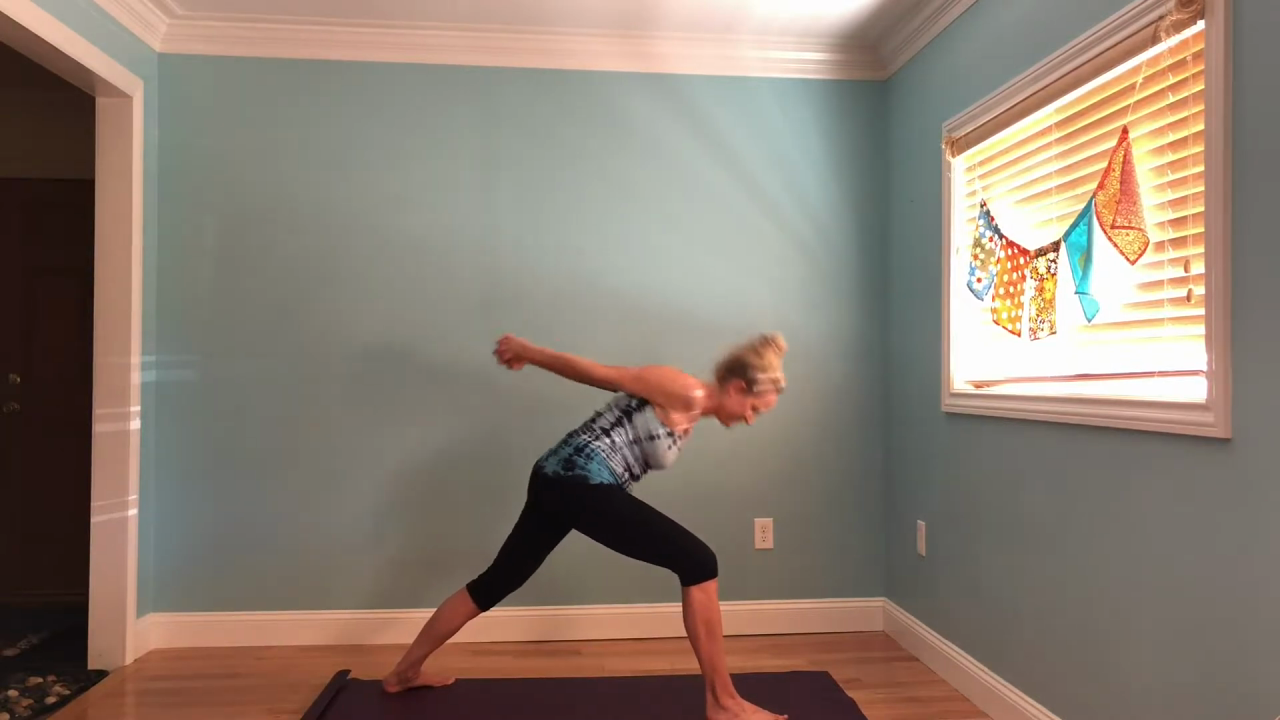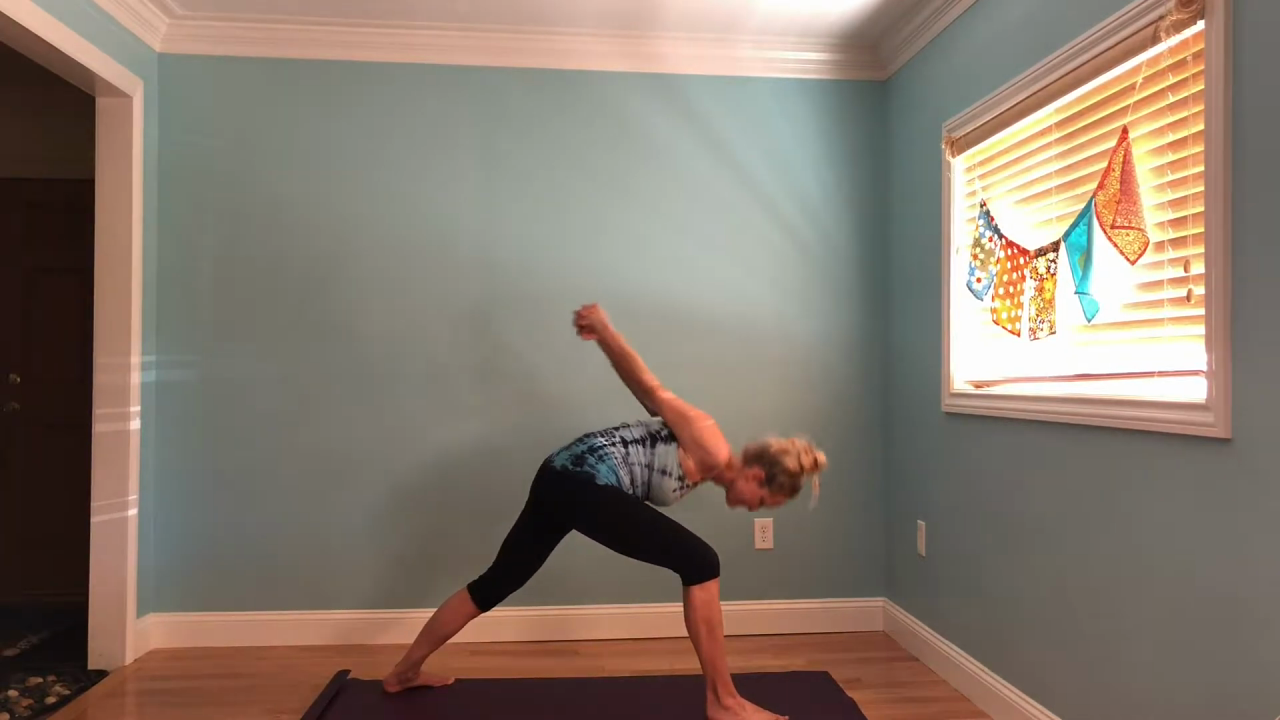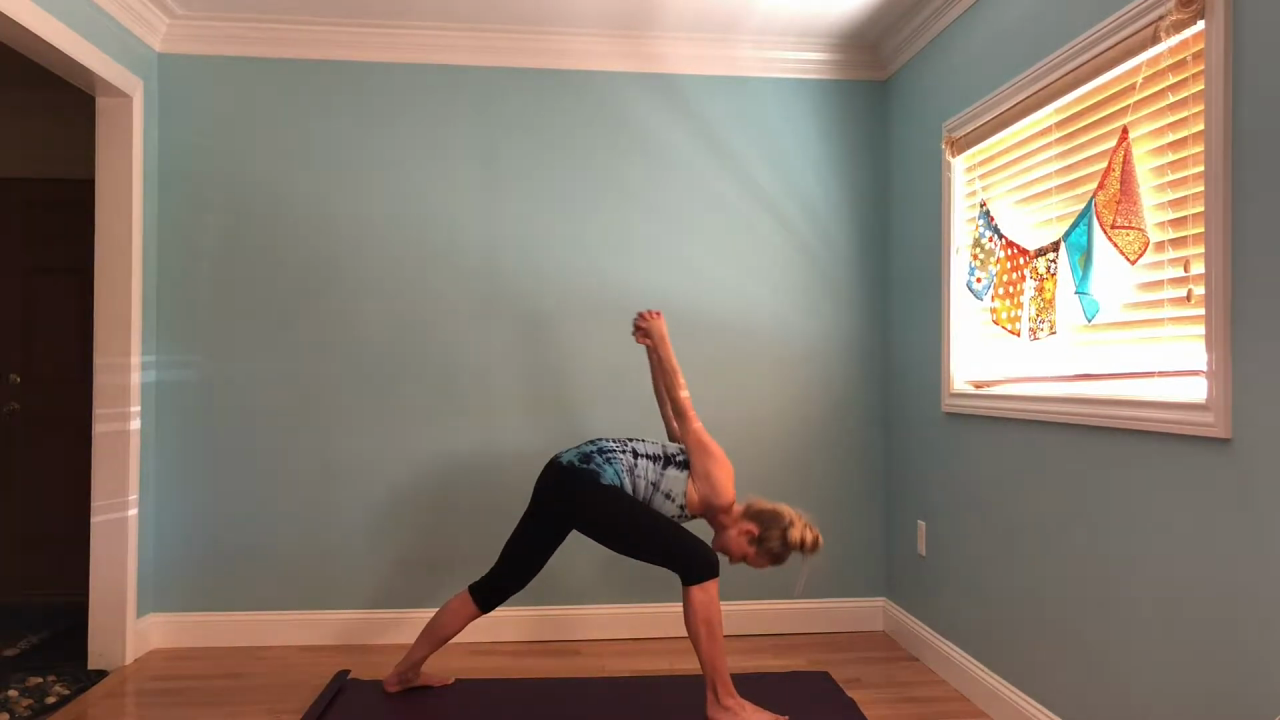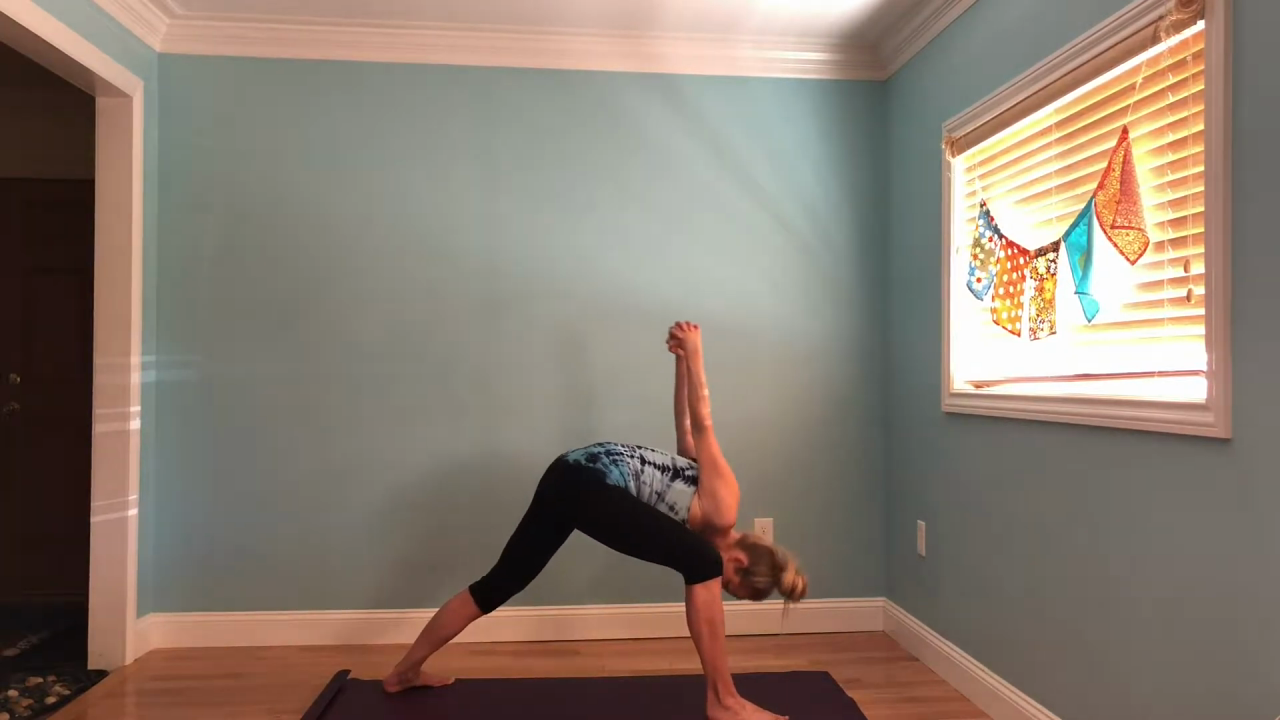
dt=0.4s
person 1, frame 1
left shoulder: (688, 408)
right shoulder: (687, 392)
left elbow: (604, 378)
right elbow: (603, 374)
right wrist: (529, 351)
left hip: (561, 480)
right hip: (581, 482)
left knee: (495, 581)
right knee: (698, 563)
left ankle: (403, 672)
person 1, frame 2
left shoulder: (704, 454)
right shoulder: (715, 452)
left elbow: (648, 391)
right elbow: (651, 389)
left wrist: (601, 332)
right wrist: (603, 329)
left hip: (563, 477)
right hip: (585, 481)
left knee: (496, 581)
right knee: (700, 564)
left ankle: (405, 671)
person 1, frame 3
left shoulder: (704, 479)
right shoulder: (720, 492)
left elbow: (674, 411)
right elbow: (684, 411)
left wrist: (653, 343)
right wrist: (659, 340)
left hip: (567, 476)
right hip: (586, 481)
left knee: (497, 583)
right knee: (698, 565)
left ankle: (405, 671)
person 1, frame 4
left shoulder: (710, 495)
right shoulder: (721, 511)
left elbow: (688, 425)
right elbow: (702, 427)
right wrist: (692, 352)
left hip: (570, 475)
right hip: (590, 482)
left knee: (498, 583)
right knee: (700, 564)
left ankle: (405, 671)
